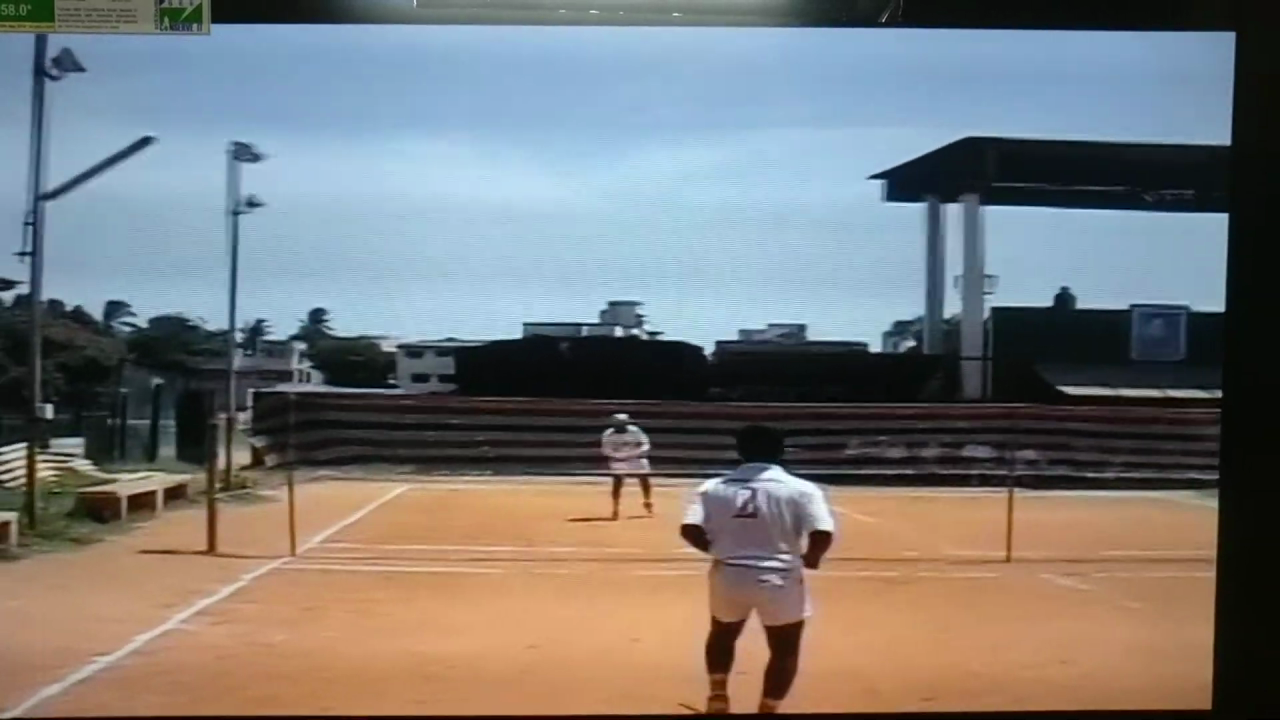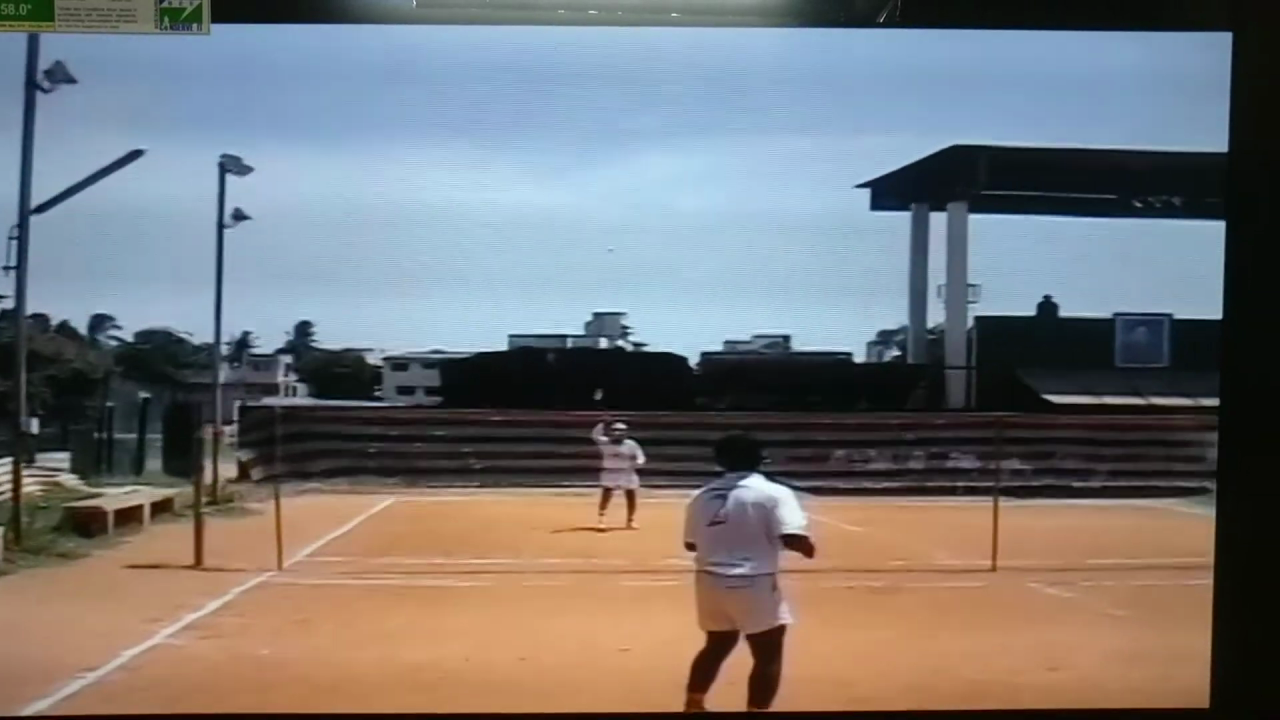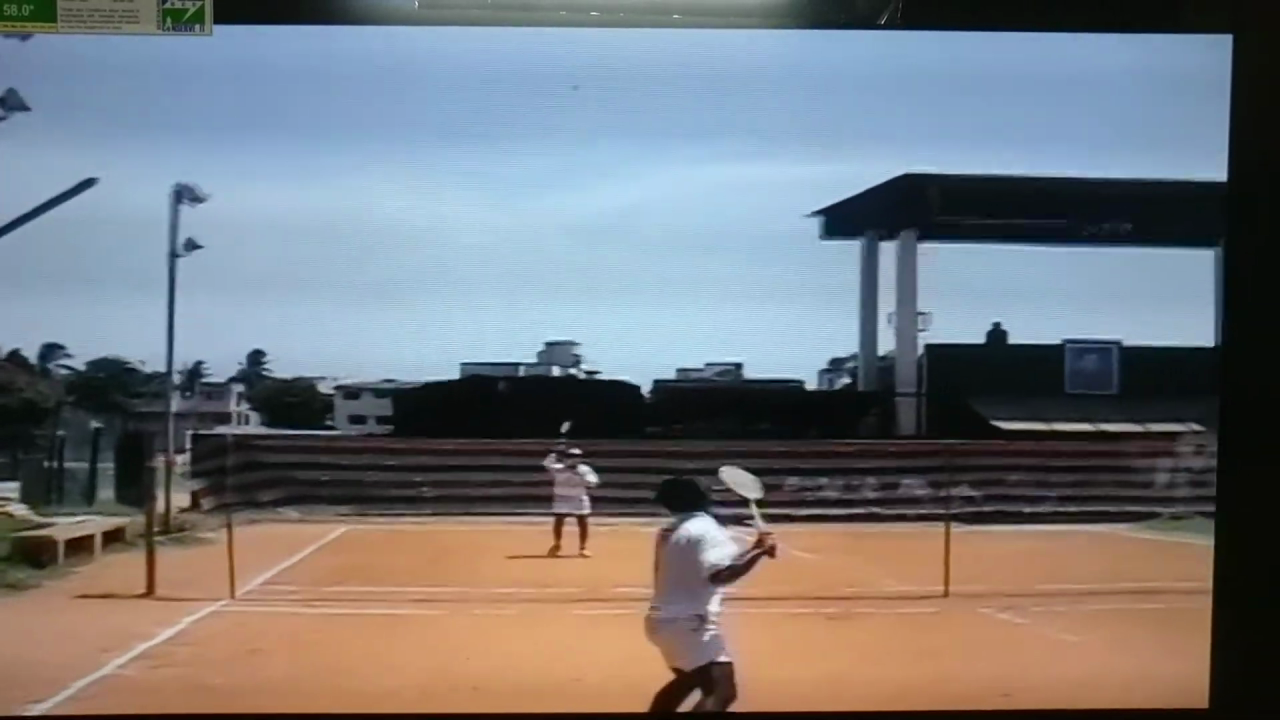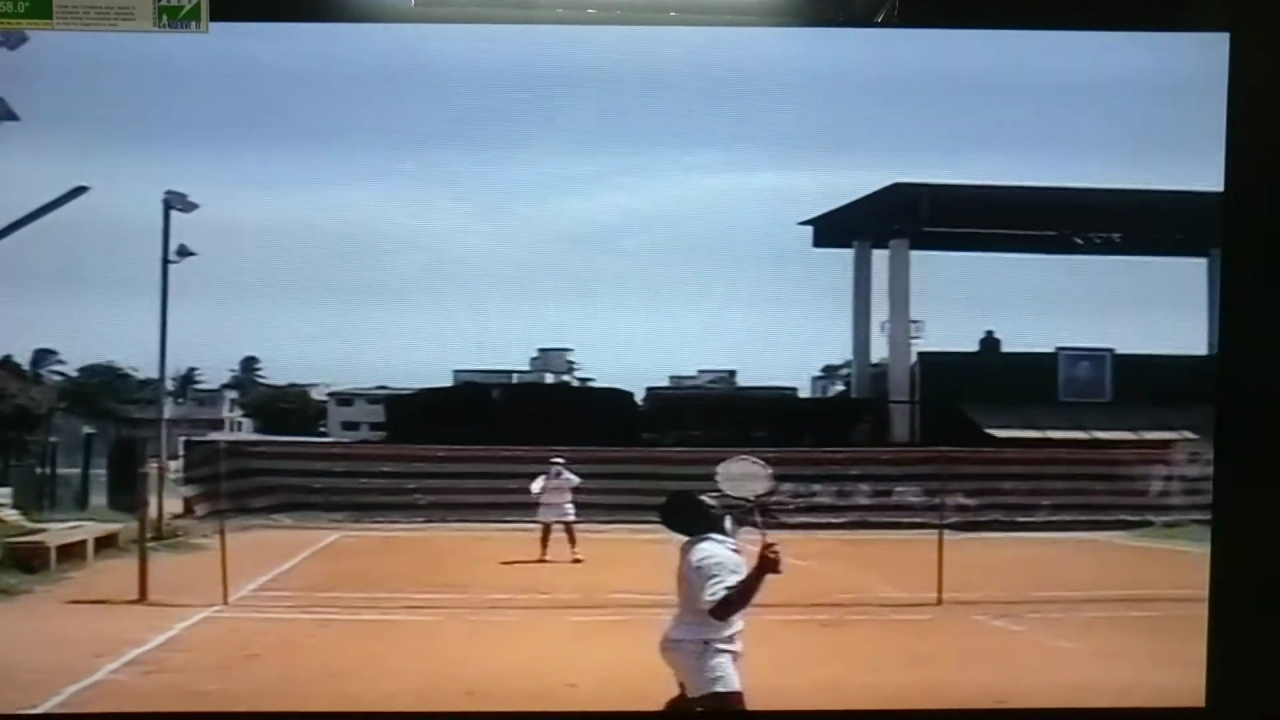
dt=0.3s
person 1, frame 1
left shoulder: (712, 488)
right shoulder: (801, 489)
left elbow: (690, 530)
right elbow: (822, 535)
left wrist: (719, 550)
right wrist: (810, 558)
left hip: (728, 576)
right hip: (778, 579)
left knee: (722, 635)
right knee: (785, 650)
left ankle: (718, 698)
right ankle: (767, 710)
person 1, frame 2
left shoulder: (702, 496)
right shoulder: (773, 493)
left elbow: (692, 543)
right elbow: (791, 538)
right wrist: (805, 546)
left hip: (709, 582)
right hip: (752, 585)
left knee: (716, 647)
right knee: (768, 657)
left ankle: (692, 706)
person 1, frame 3
left shoulder: (670, 530)
right shoulder: (706, 531)
right elbow: (721, 574)
right wrist: (759, 550)
left hip: (663, 620)
right hip: (689, 623)
left knee: (689, 679)
right knee: (721, 693)
person 1, frame 4
left shoulder: (702, 544)
right shoulder: (715, 555)
left elbow: (724, 521)
right elbow: (720, 610)
right wrist: (760, 570)
left hip: (697, 644)
right hip: (703, 649)
left knee: (693, 698)
